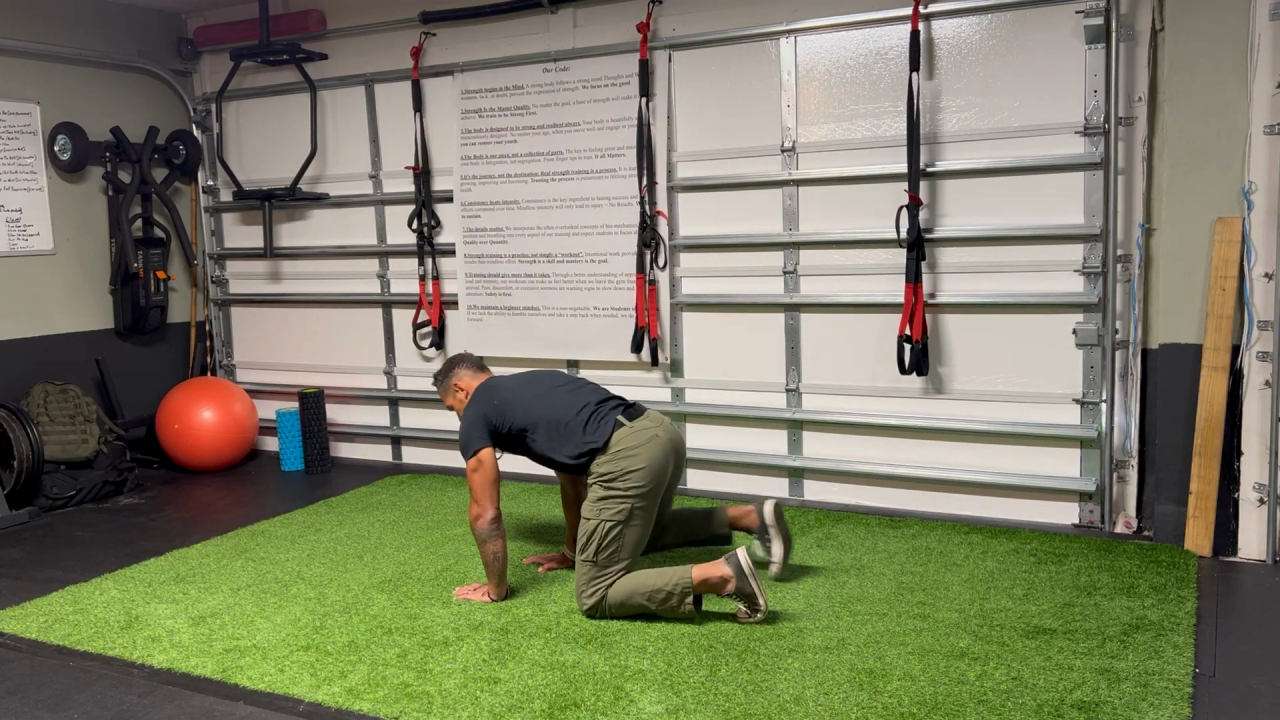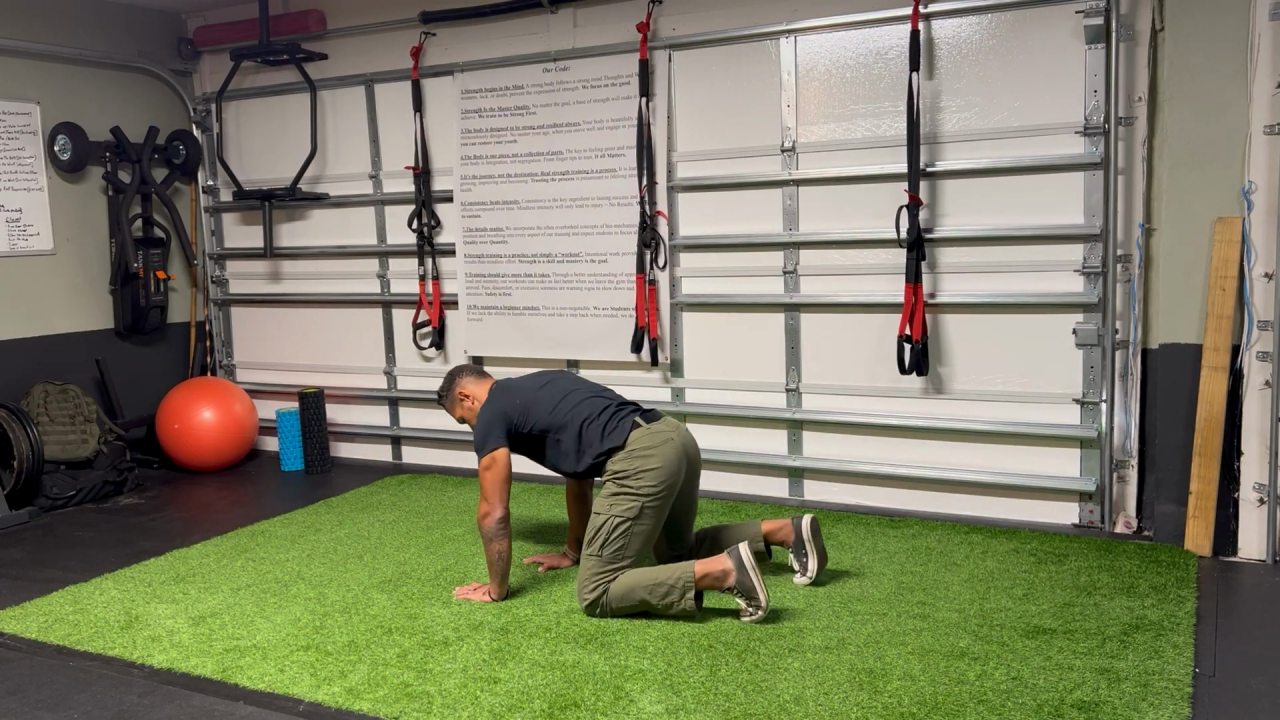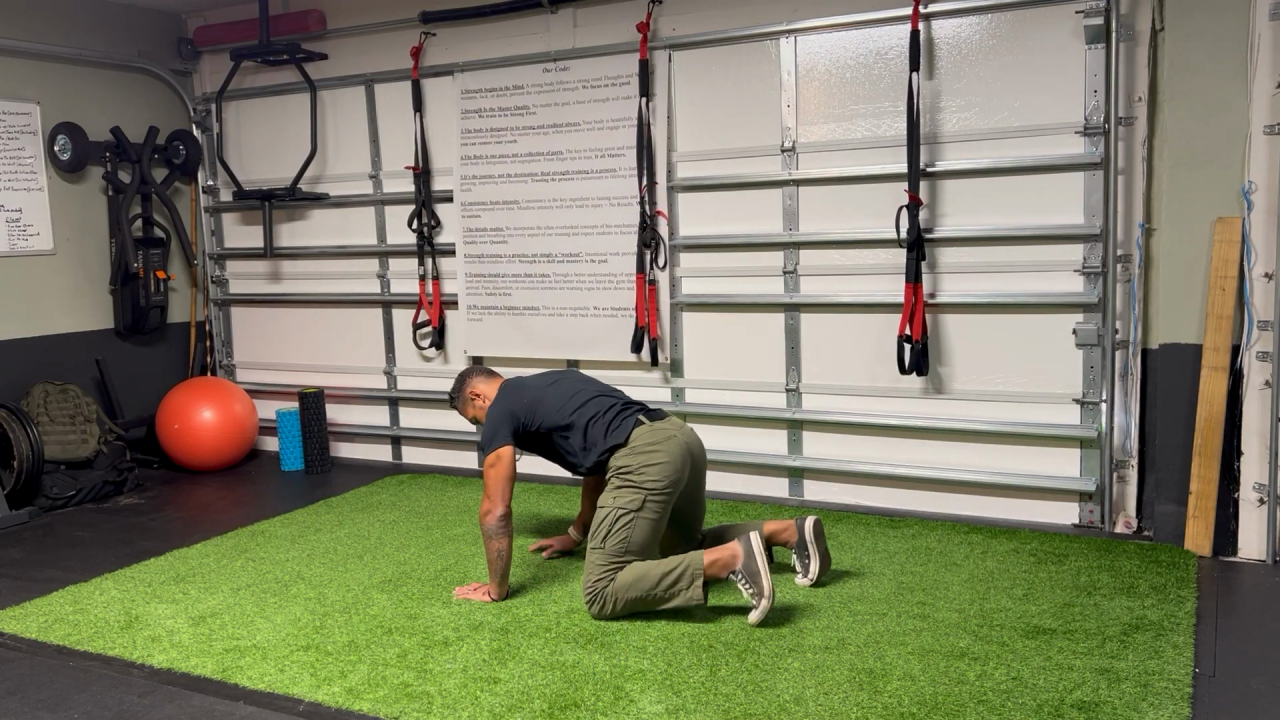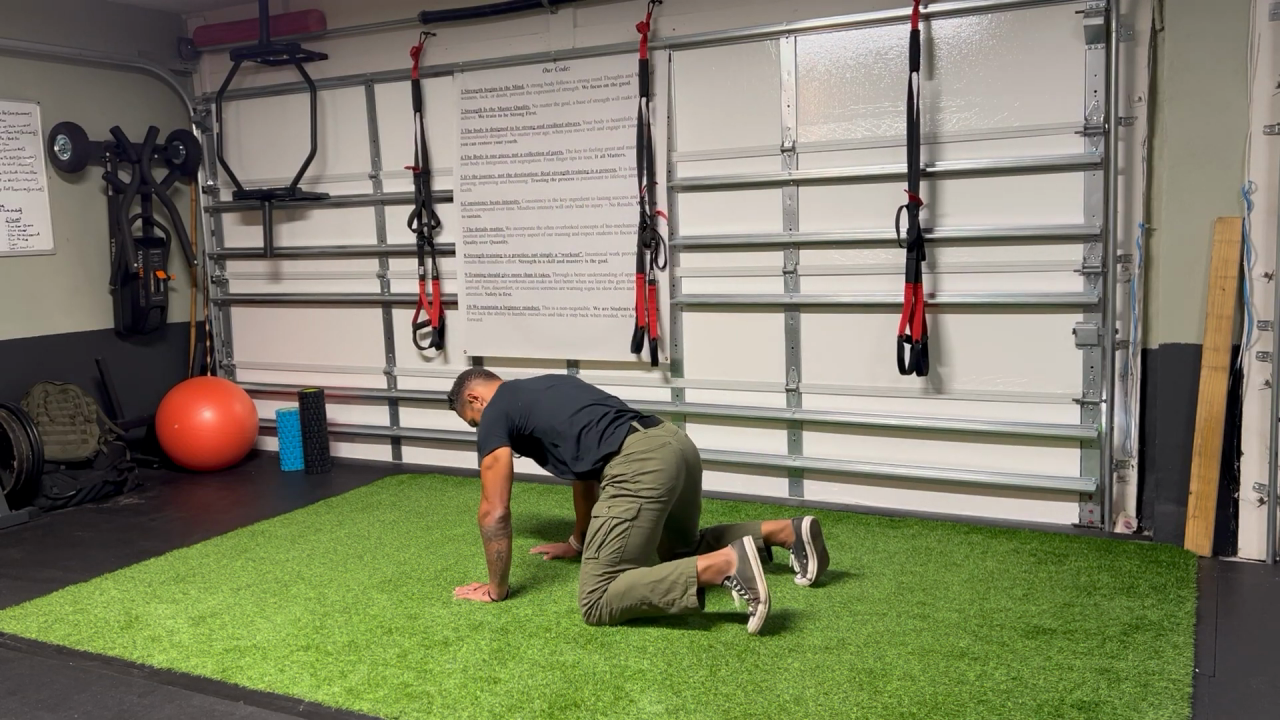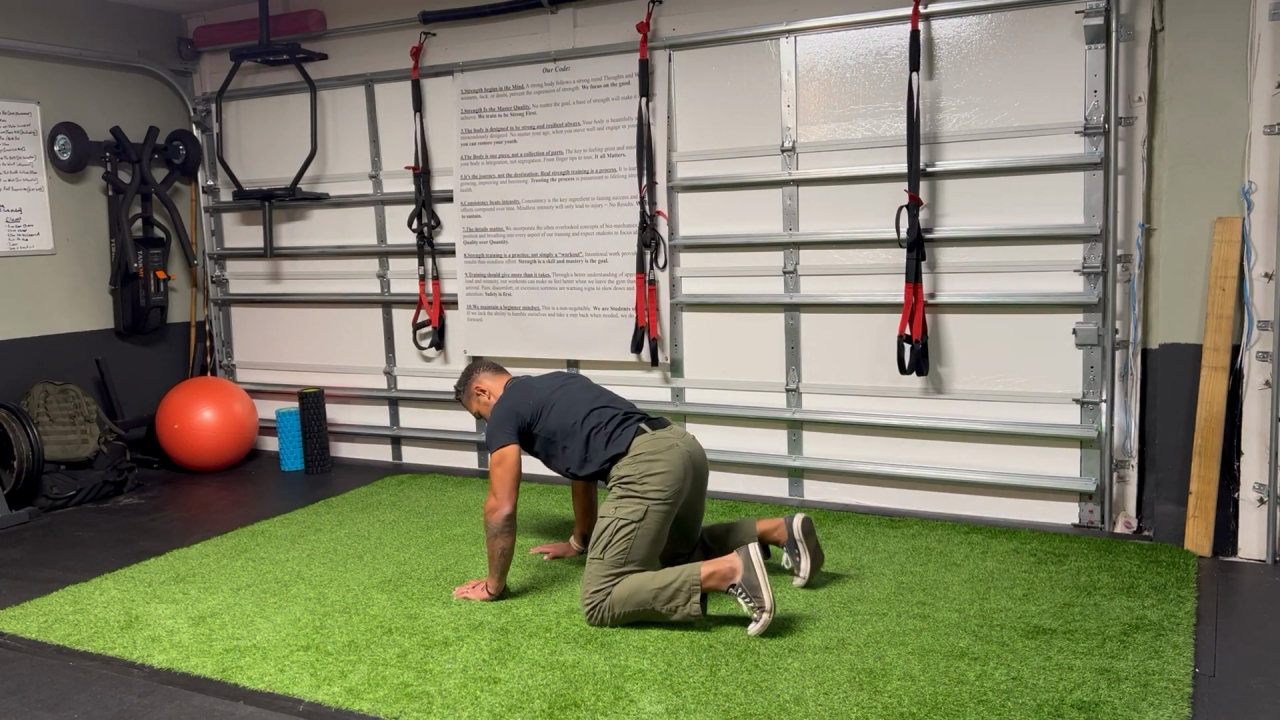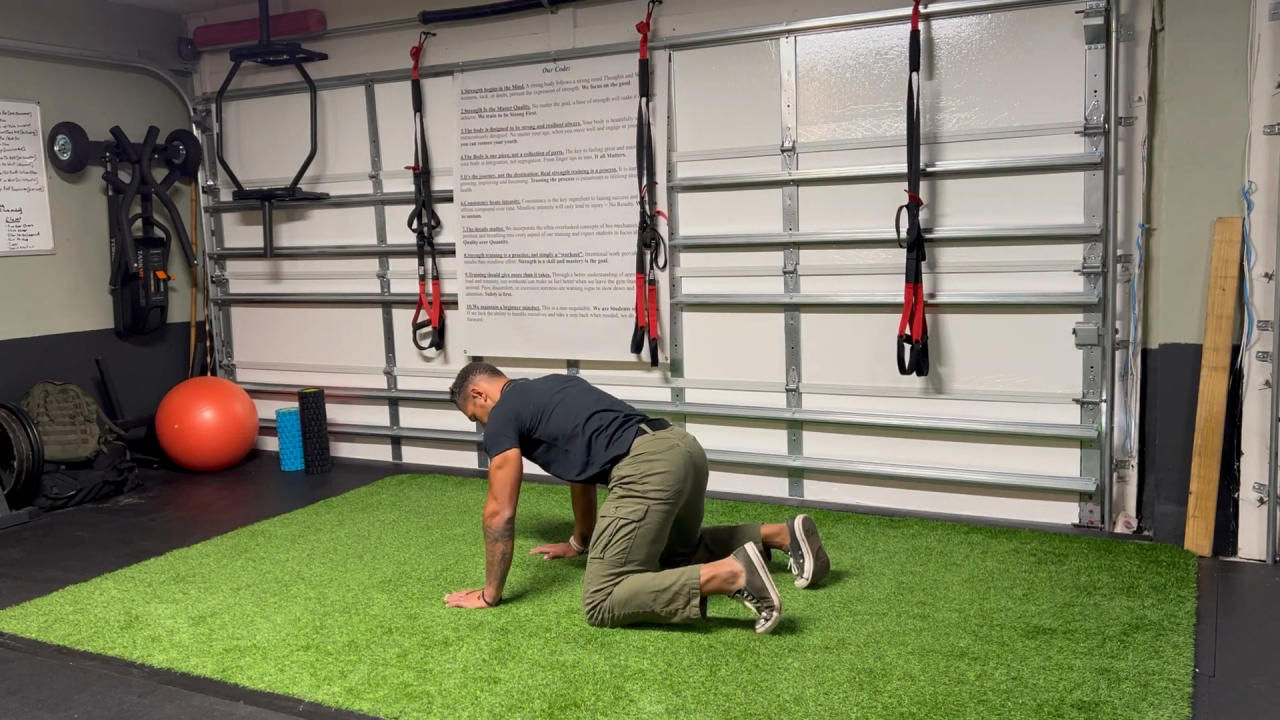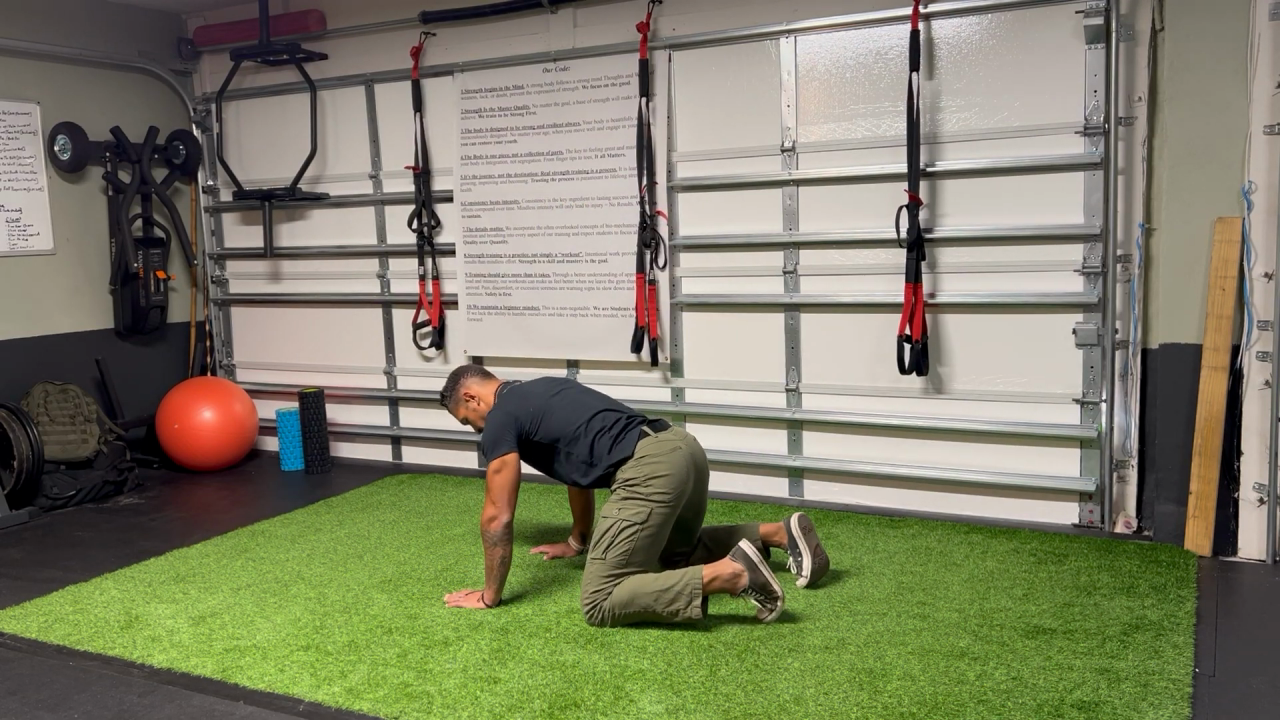
dt=0.3s
person 1, frame 1
left shoulder: (478, 414)
right shoulder: (529, 383)
left elbow: (485, 514)
right elbow: (572, 474)
left wrist: (496, 588)
right wrist: (571, 550)
left hip: (628, 455)
right hip: (661, 432)
left knee: (595, 598)
right knee: (648, 532)
left ankle: (721, 575)
right ankle: (750, 516)
person 1, frame 2
left shoulder: (492, 415)
right shoulder: (536, 388)
left elbow: (494, 513)
right elbow: (579, 474)
left wrist: (497, 588)
right wrist: (573, 551)
left hip: (641, 460)
right hip: (674, 437)
left knee: (597, 595)
right knee: (677, 550)
left ankle: (722, 571)
right ankle: (787, 531)
person 1, frame 3
left shoulder: (499, 413)
right shoulder: (545, 387)
left elbow: (495, 510)
left wrist: (496, 587)
right wrist: (575, 535)
left hip: (645, 458)
right hip: (680, 438)
left knee: (602, 594)
right knee: (681, 548)
left ankle: (732, 558)
right ankle: (791, 531)
person 1, frame 4
left shoulder: (495, 414)
right shoulder: (544, 389)
left elbow: (494, 511)
left wrist: (497, 587)
right wrist: (576, 542)
left hip: (639, 466)
right hip: (675, 444)
left knee: (597, 602)
right knee: (681, 549)
left ankle: (726, 564)
right ankle: (788, 532)
person 1, frame 5
left shoulder: (505, 410)
right shoulder: (554, 384)
left elbow: (501, 508)
right elbow: (584, 466)
left wrist: (494, 585)
right wrist: (579, 542)
left hip: (647, 468)
right hip: (683, 447)
left knee: (600, 604)
right knee: (681, 551)
left ankle: (728, 570)
right ankle: (780, 530)
person 1, frame 6
left shoulder: (503, 416)
right shoulder: (550, 388)
left elbow: (500, 513)
right elbow: (583, 467)
left wrist: (490, 594)
right wrist: (578, 542)
left hip: (648, 470)
right hip: (682, 447)
left knee: (602, 604)
right knee: (680, 551)
left ankle: (729, 573)
right ankle: (783, 534)
person 1, frame 7
left shoulder: (501, 420)
right shoulder: (540, 391)
left elbow: (498, 516)
left wrist: (490, 595)
right wrist: (577, 541)
left hip: (650, 471)
right hip: (681, 448)
left knee: (599, 604)
right knee: (679, 552)
left ankle: (730, 573)
right ankle: (782, 533)
